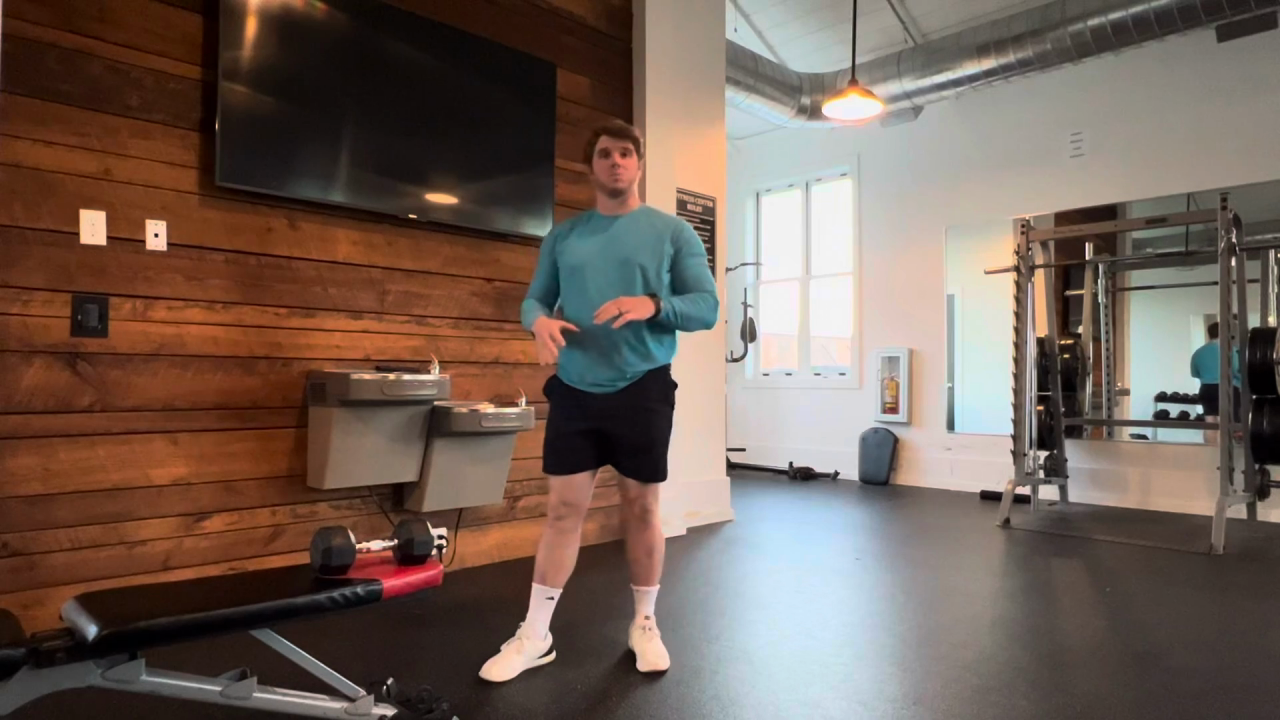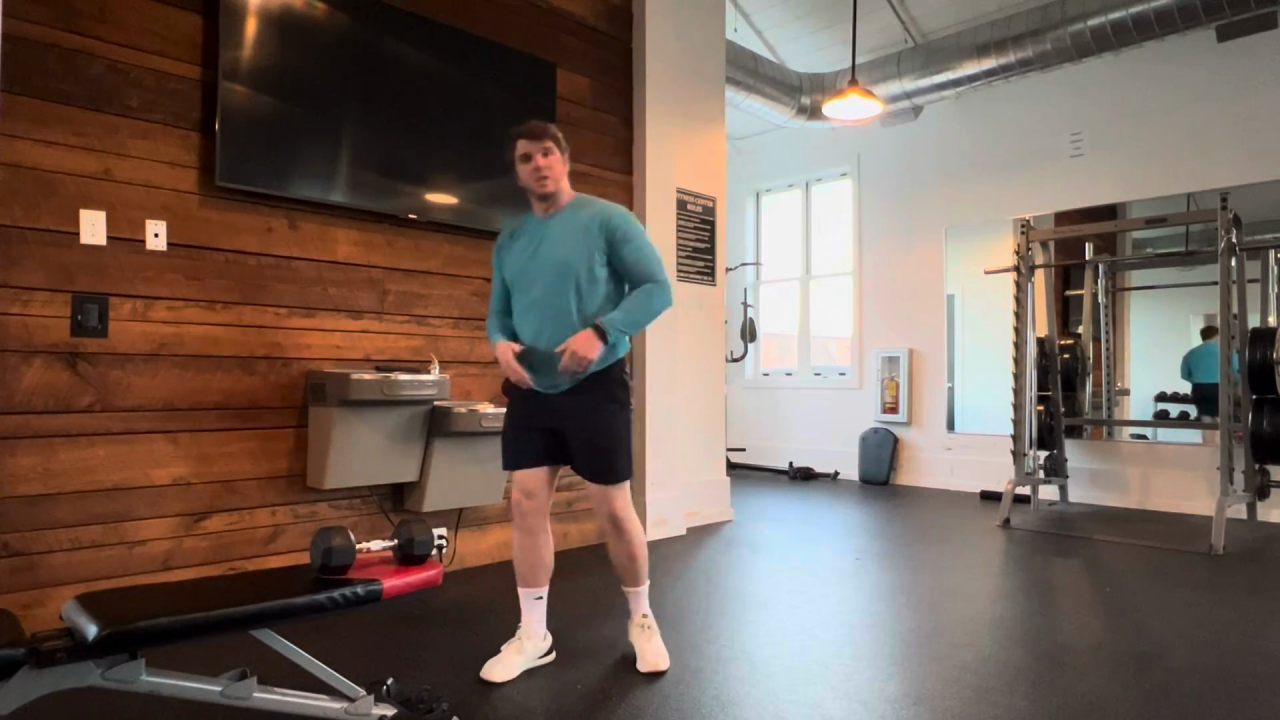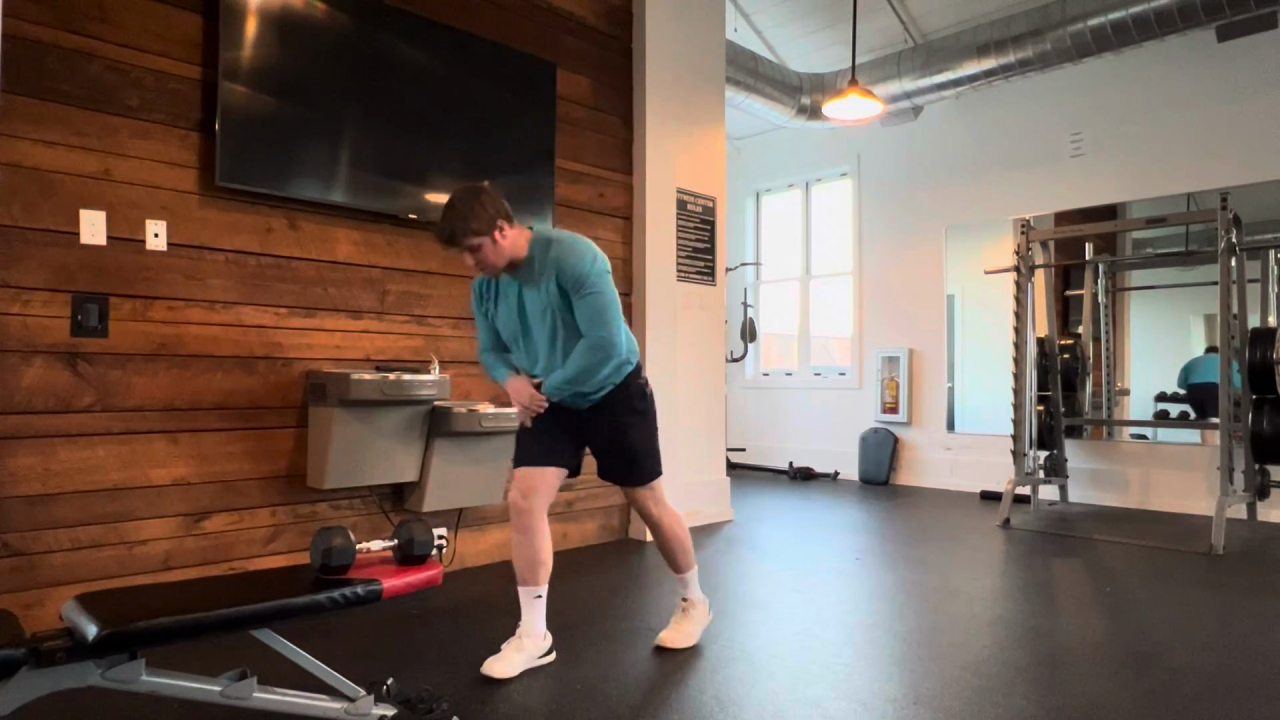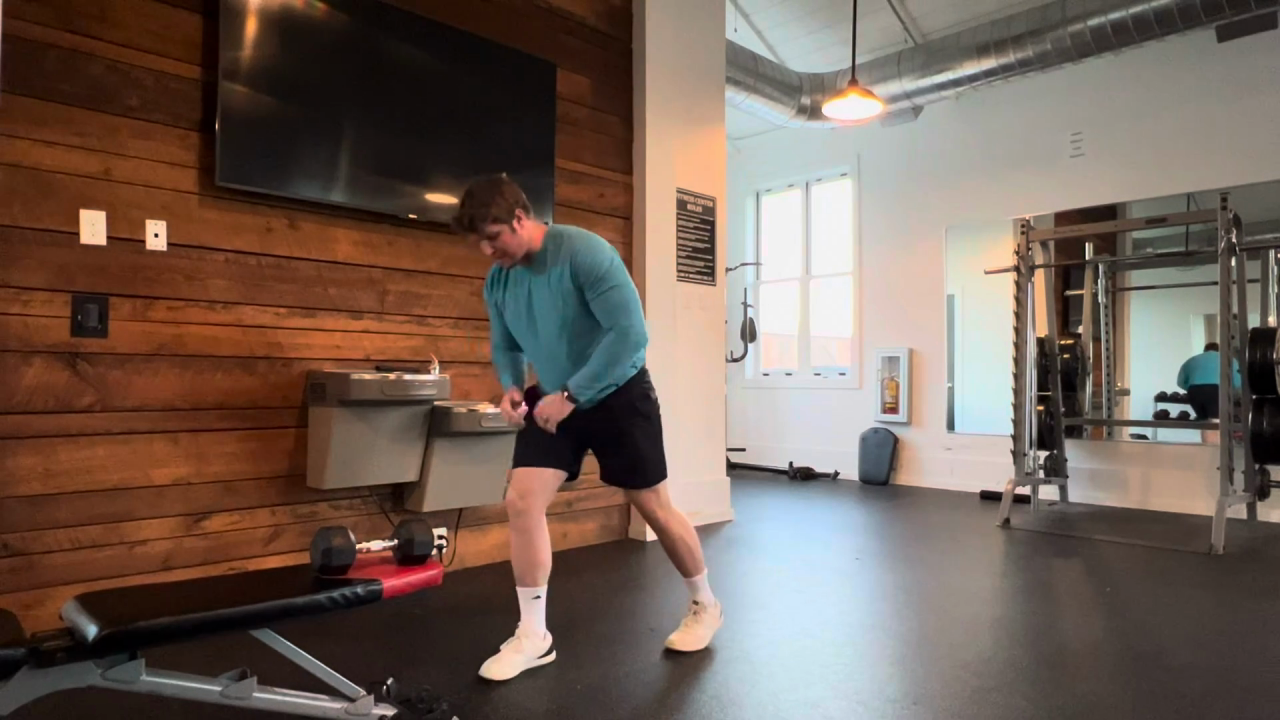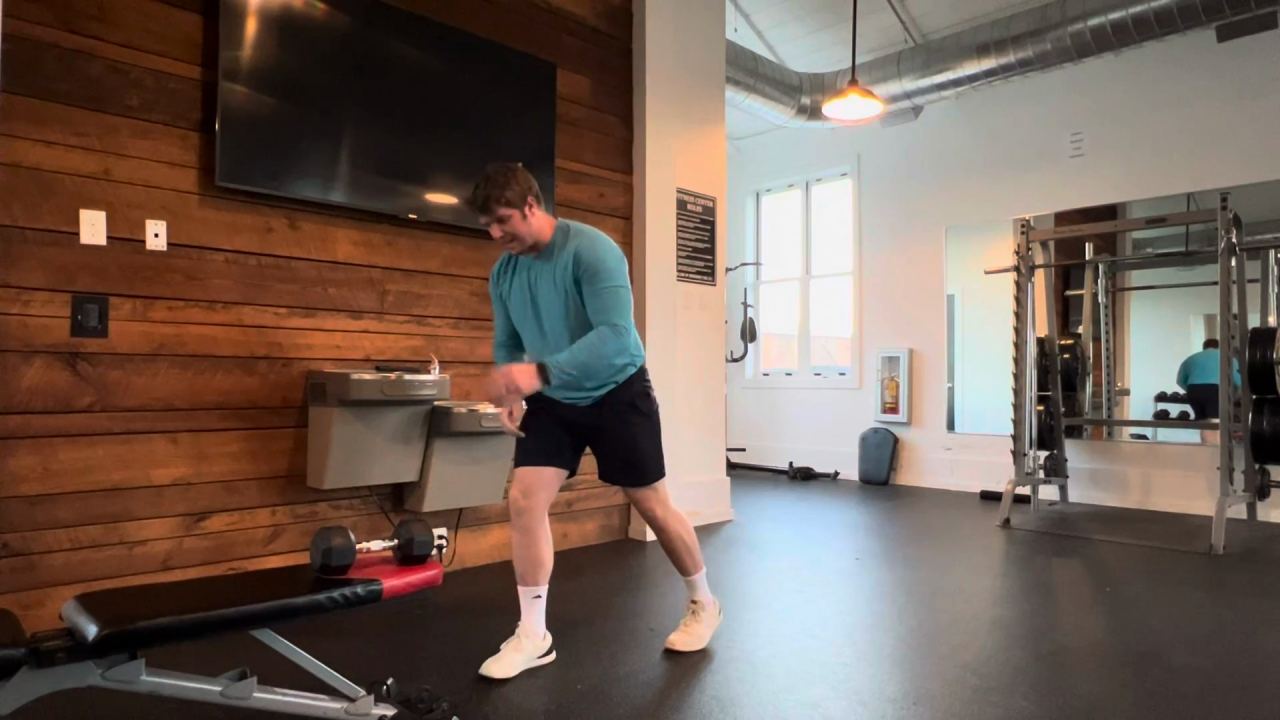
dt=1s
person 1, frame 1
left shoulder: (673, 232)
right shoulder: (563, 236)
left elbow: (706, 307)
right elbow: (536, 298)
left wrist: (653, 305)
right wrist: (540, 321)
left hip: (643, 388)
right hip: (574, 389)
left knee: (641, 508)
right knee: (563, 509)
left ankle: (644, 624)
right ankle: (535, 635)
person 1, frame 2
left shoulder: (608, 220)
right shoulder: (509, 241)
left elbow: (657, 290)
right elbow: (499, 312)
left wrist: (601, 333)
right wrist: (501, 344)
left hip: (597, 385)
right hip: (532, 389)
left knee: (612, 509)
right knee: (526, 506)
left ankle: (642, 621)
right ankle: (533, 634)
person 1, frame 3
left shoulder: (572, 255)
right shoulder: (485, 288)
left elbow: (606, 342)
right elbow: (491, 351)
left wrist: (550, 388)
right wrist: (512, 380)
left hip: (614, 392)
right hip: (549, 403)
left knee: (649, 503)
right knee: (524, 502)
left ankle: (694, 602)
right ankle: (533, 636)
person 1, frame 4
left shoulder: (585, 253)
right shoulder: (497, 281)
left elbow: (630, 332)
right elbow: (505, 346)
left wrist: (572, 395)
right wrist: (512, 386)
left hip: (619, 395)
right hip: (553, 402)
left knee: (654, 507)
right knee: (522, 503)
left ankle: (705, 606)
right ankle: (533, 636)
person 1, frame 5
left shoulder: (591, 249)
right shoulder: (503, 273)
left elbow: (616, 334)
right elbow: (506, 343)
left wrist: (541, 371)
right wrist: (512, 390)
left hip: (617, 393)
right hip: (554, 401)
left knee: (652, 506)
right knee: (524, 502)
left ankle: (703, 604)
right ankle: (532, 636)
